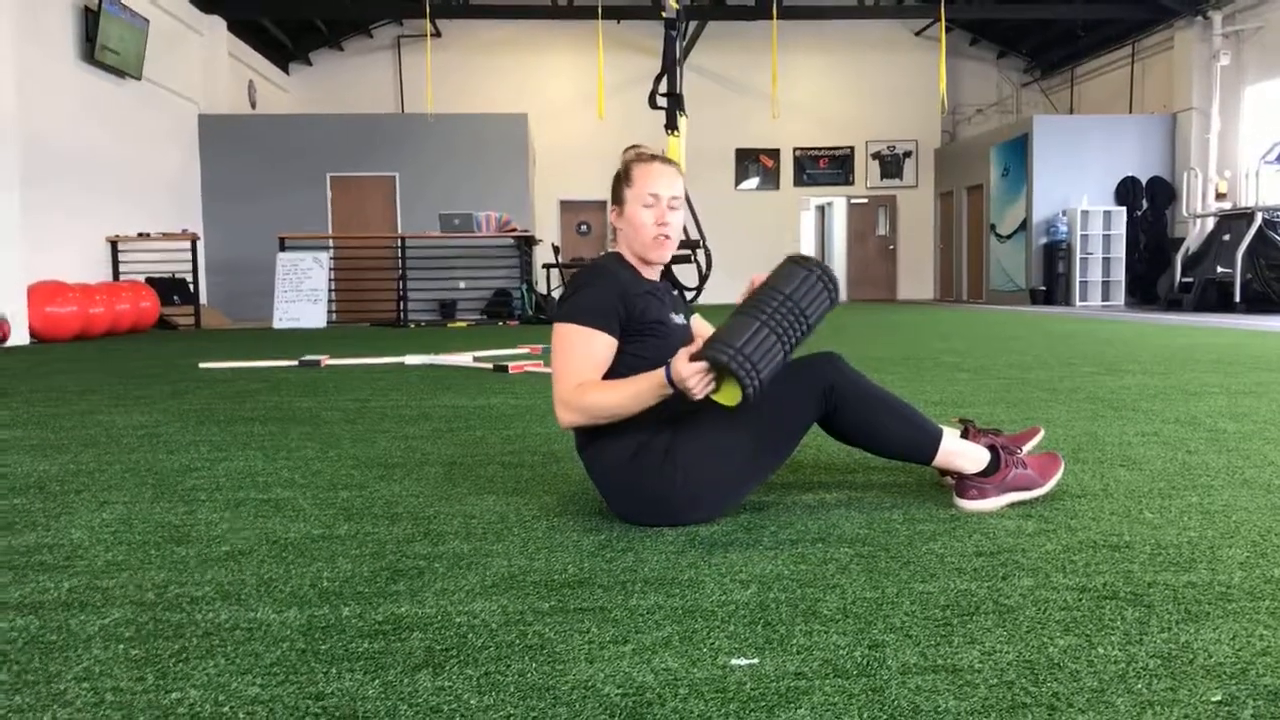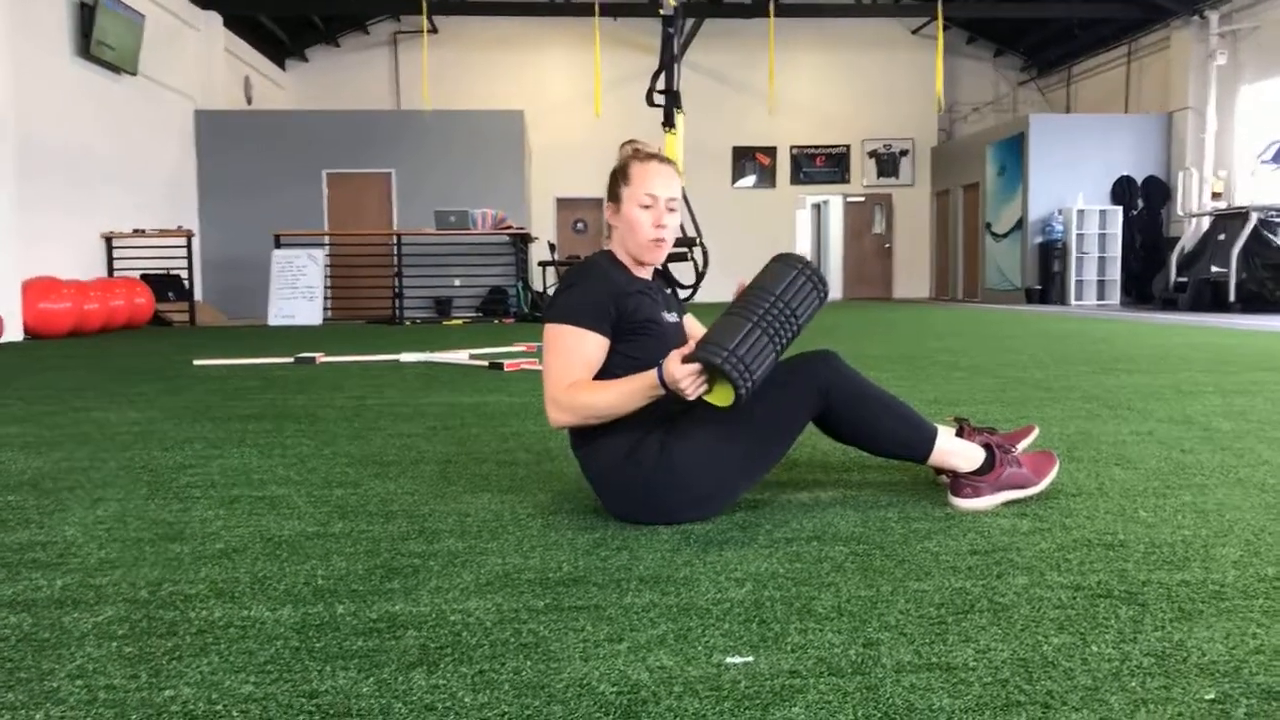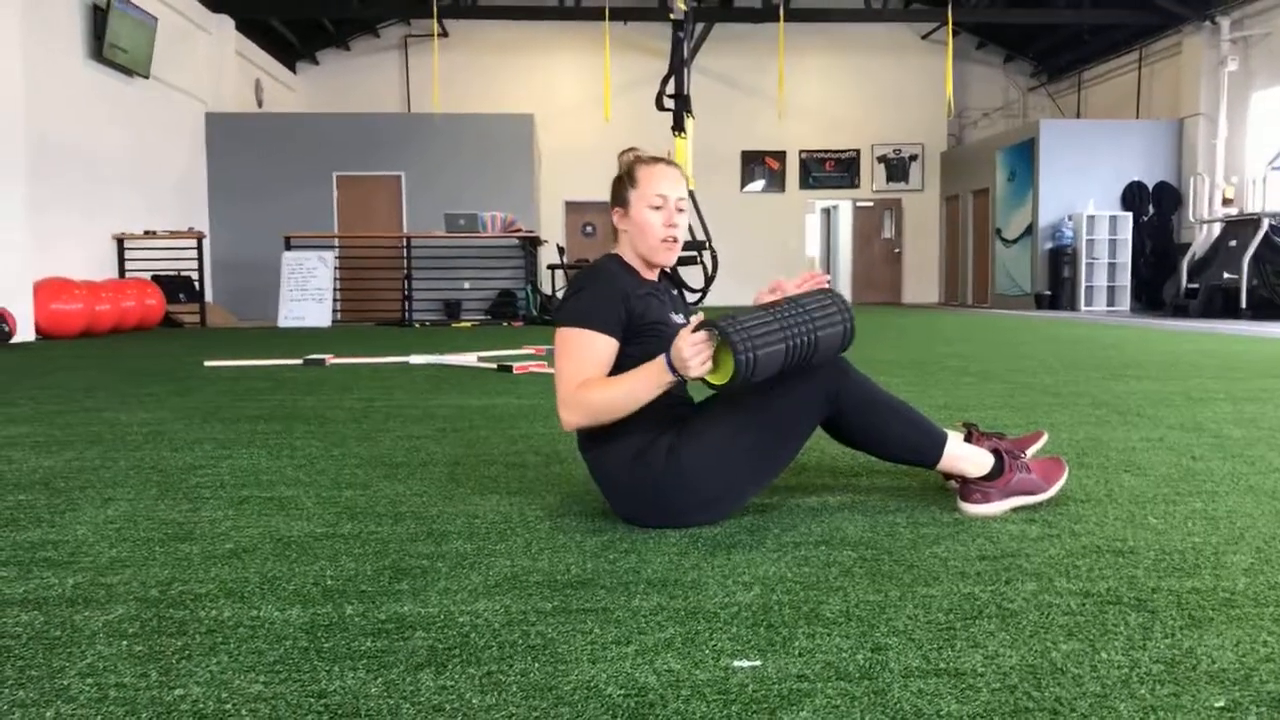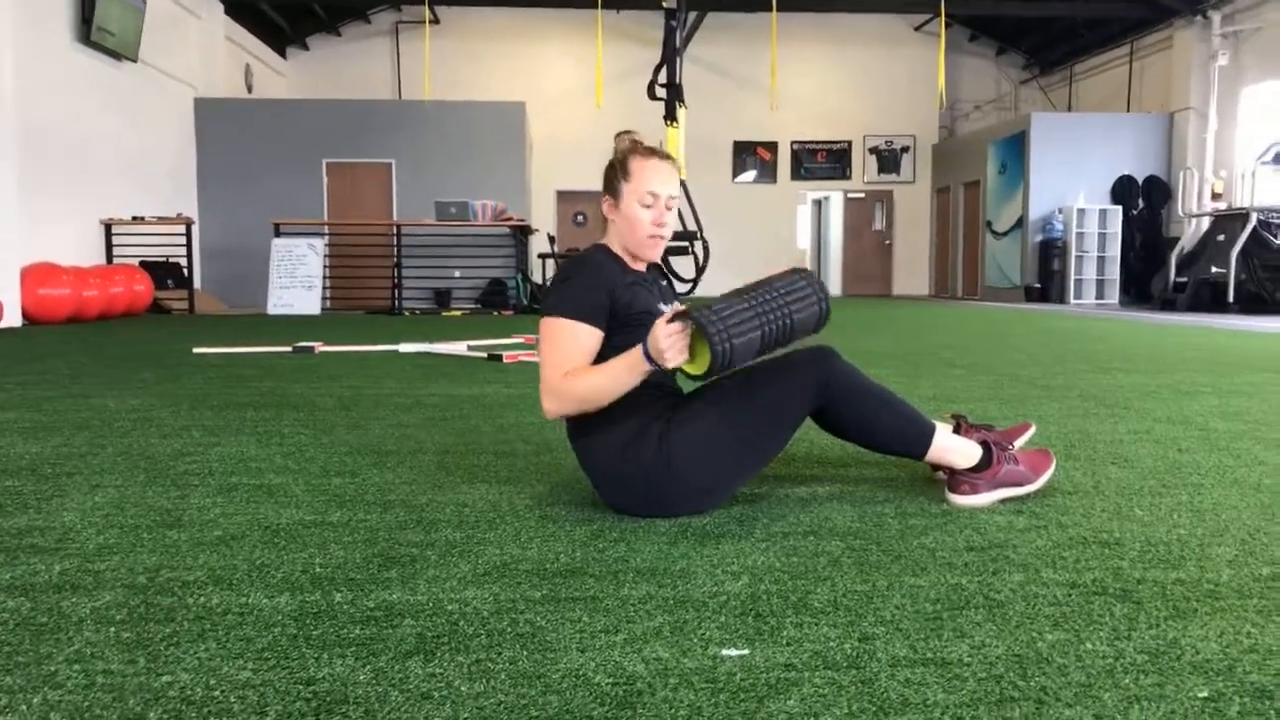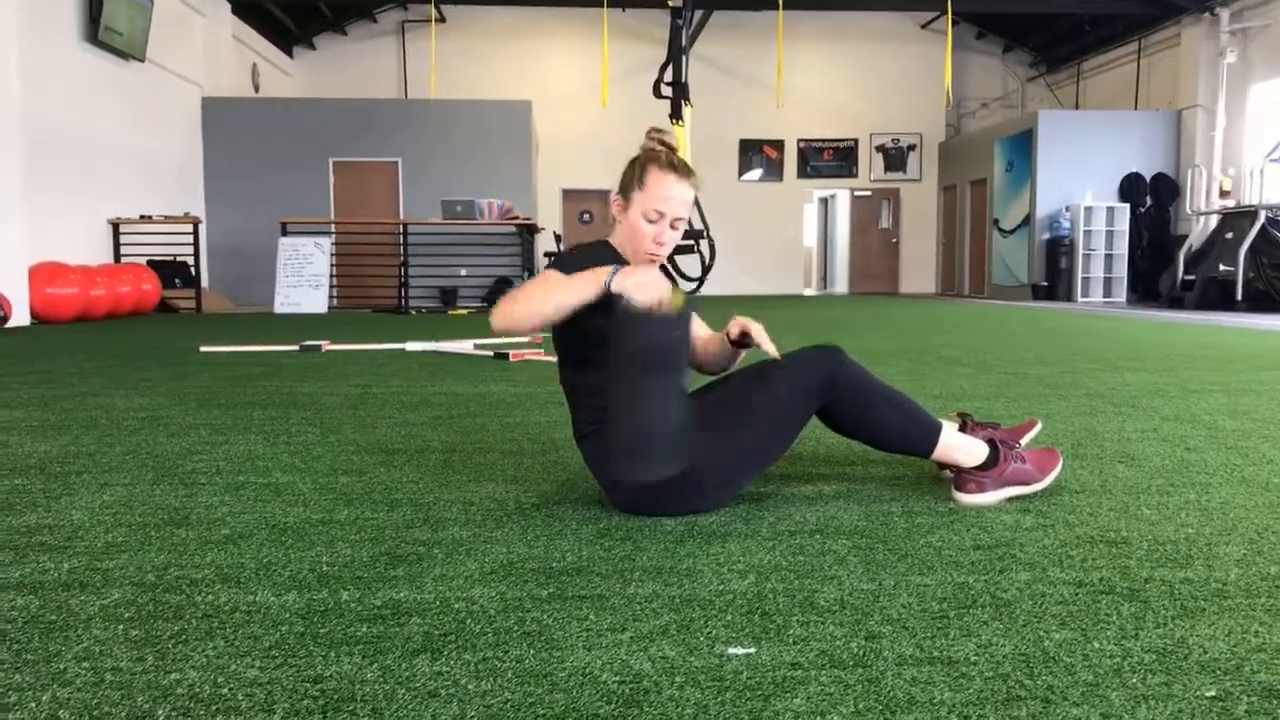
dt=0.4s
person 1, frame 1
left shoulder: (656, 287)
right shoulder: (600, 286)
right elbow: (570, 405)
right wrist: (669, 379)
left hip: (670, 456)
right hip: (650, 479)
left knee: (819, 374)
right knee: (822, 375)
left ankle: (963, 446)
right ankle: (981, 469)
person 1, frame 2
left shoulder: (651, 285)
right shoulder: (592, 285)
right elbow: (562, 405)
right wrist: (661, 381)
left hip: (667, 451)
right hip: (646, 480)
left knee: (812, 377)
right knee: (819, 375)
left ankle: (959, 445)
right ankle: (976, 466)
person 1, frame 3
left shoulder: (657, 287)
right shoulder: (601, 288)
left elbow: (717, 360)
right elbow: (574, 408)
right wrist: (671, 365)
left hip: (674, 454)
right hip: (655, 481)
left knee: (817, 379)
right knee: (827, 380)
left ankle: (967, 450)
right ankle: (984, 474)
person 1, frame 4
left shoulder: (648, 277)
right shoulder: (588, 277)
right elbow: (556, 397)
right wrist: (648, 357)
left hip: (664, 441)
right hip: (644, 469)
left knee: (810, 371)
right knee: (818, 370)
left ankle: (955, 440)
right ankle: (972, 462)
person 1, frame 5
left shoulder: (656, 280)
right shoulder: (591, 266)
left elbow: (708, 359)
right elbow: (506, 316)
left wrist: (732, 337)
right wrist: (608, 278)
left hip: (668, 442)
right hip: (651, 473)
left knee: (815, 370)
right knee: (823, 370)
left ankle: (961, 438)
right ankle: (980, 462)
